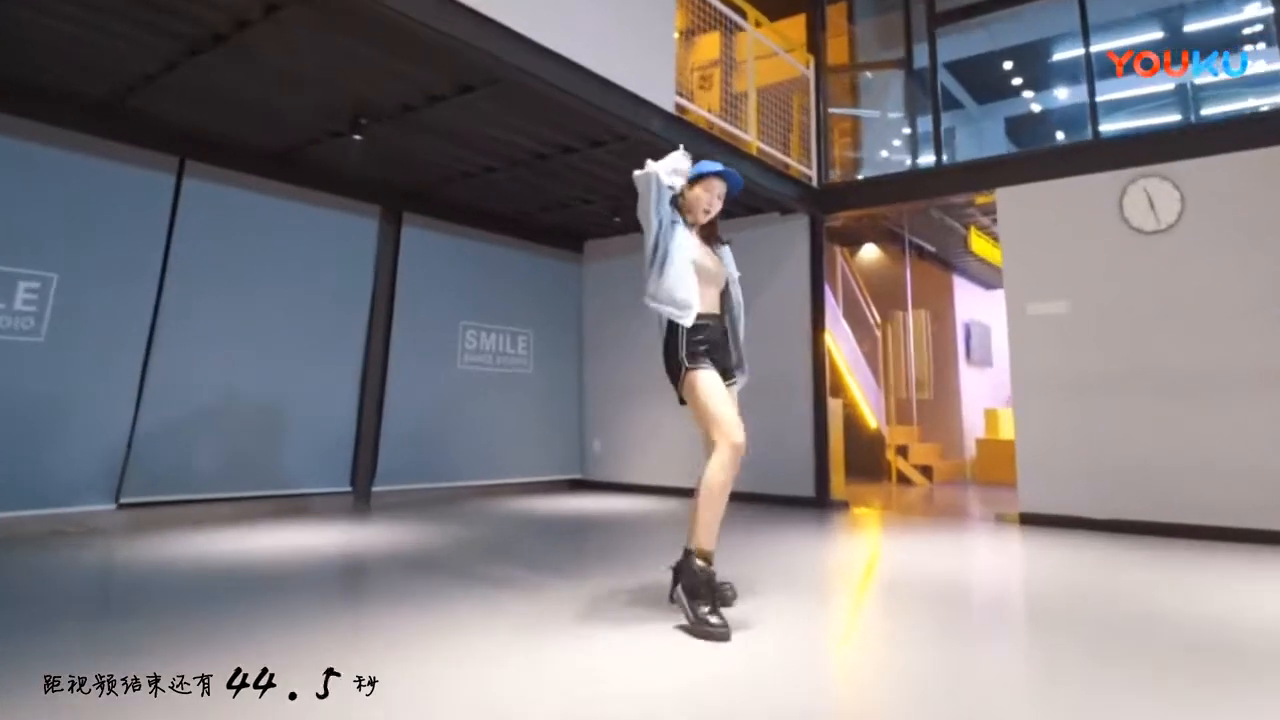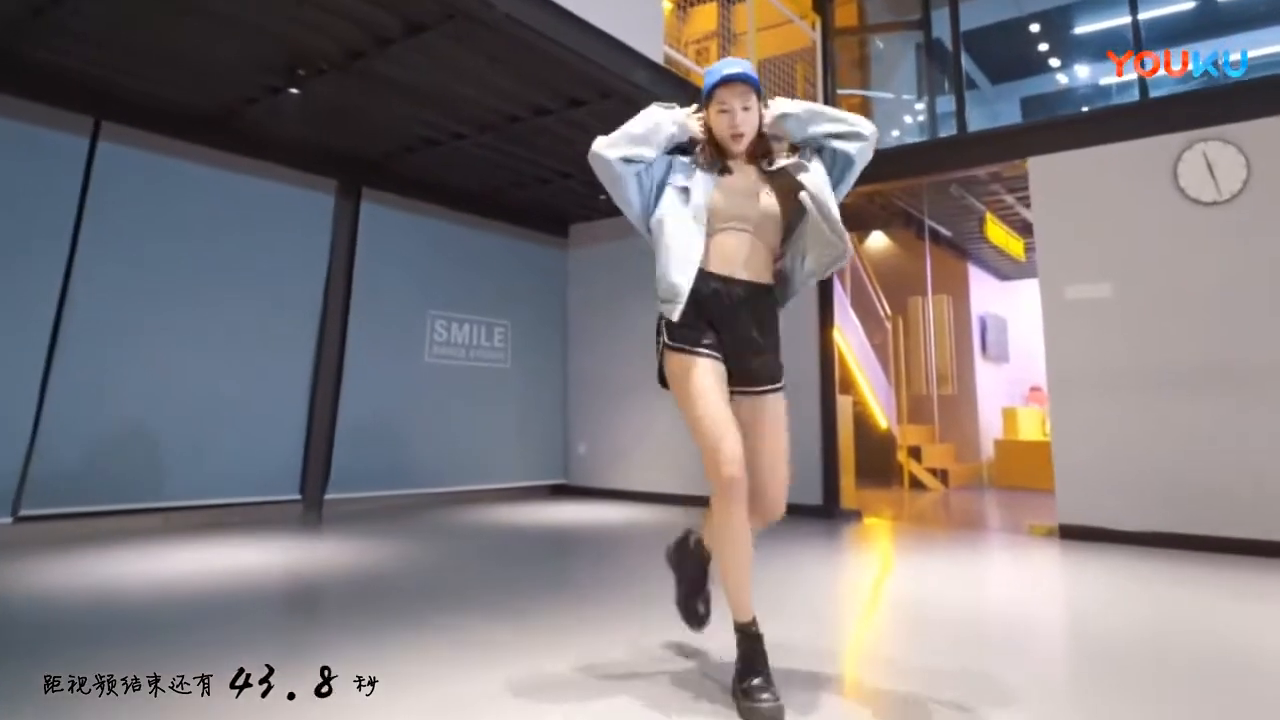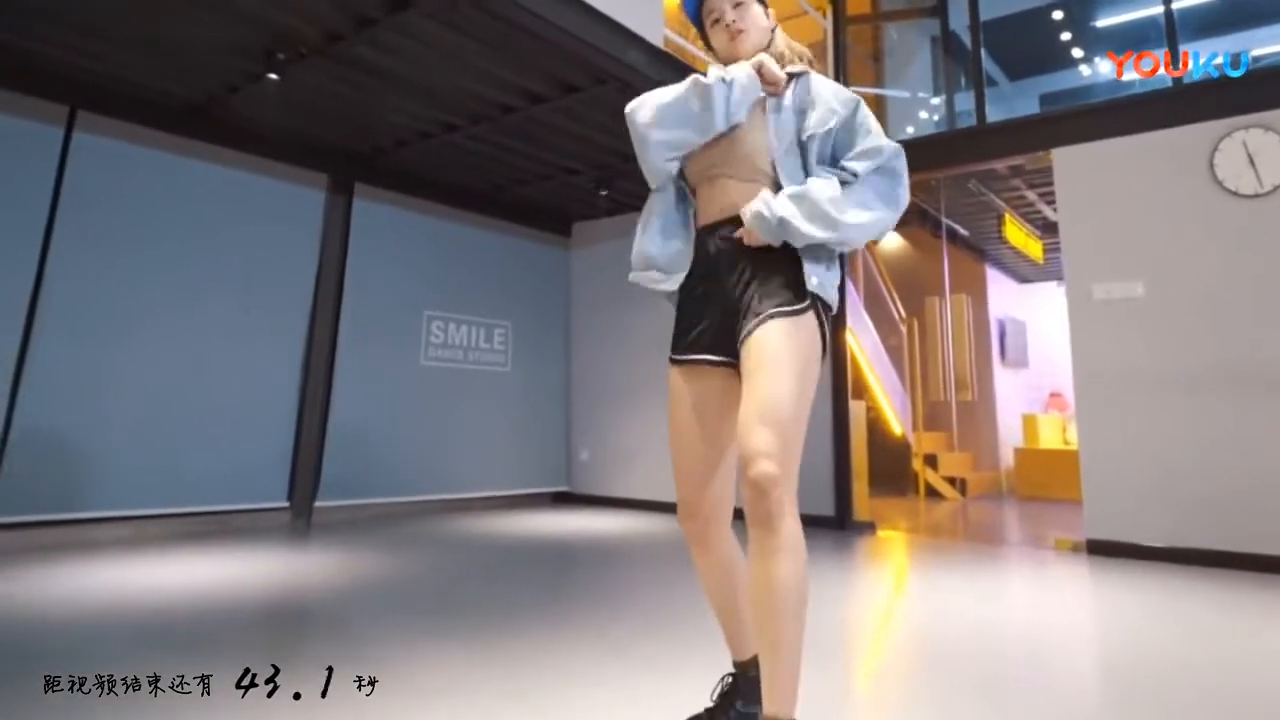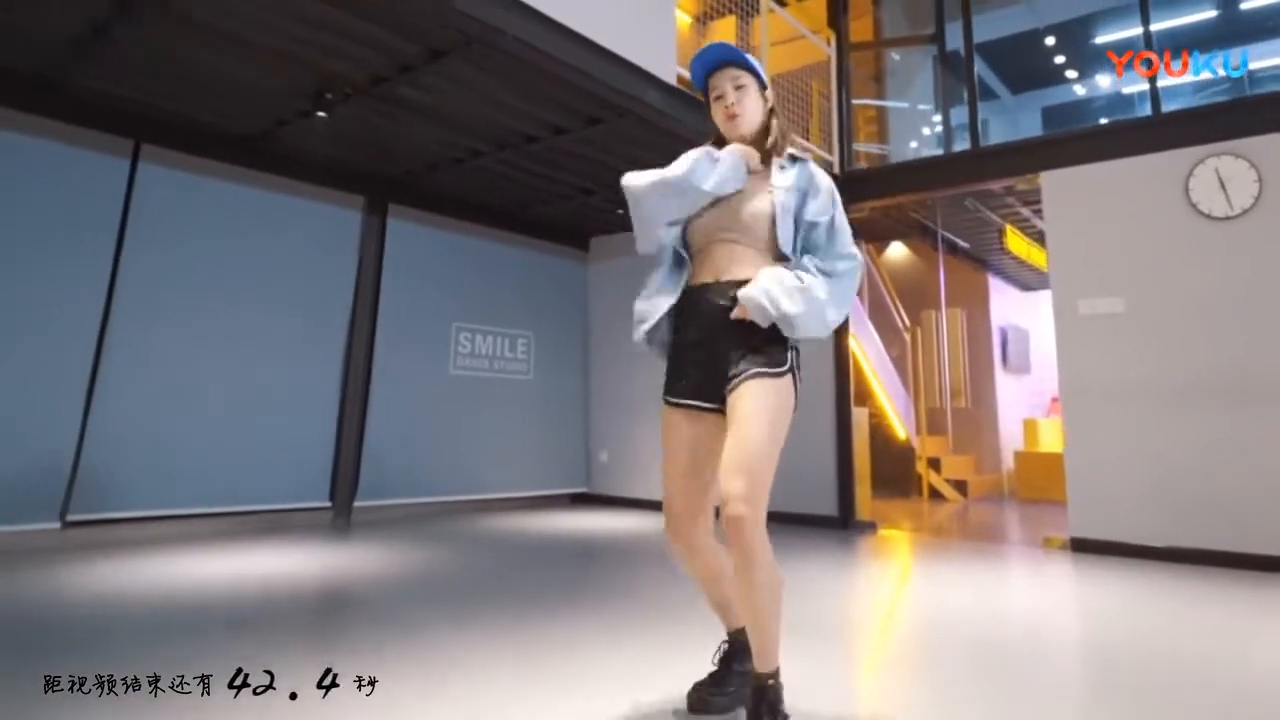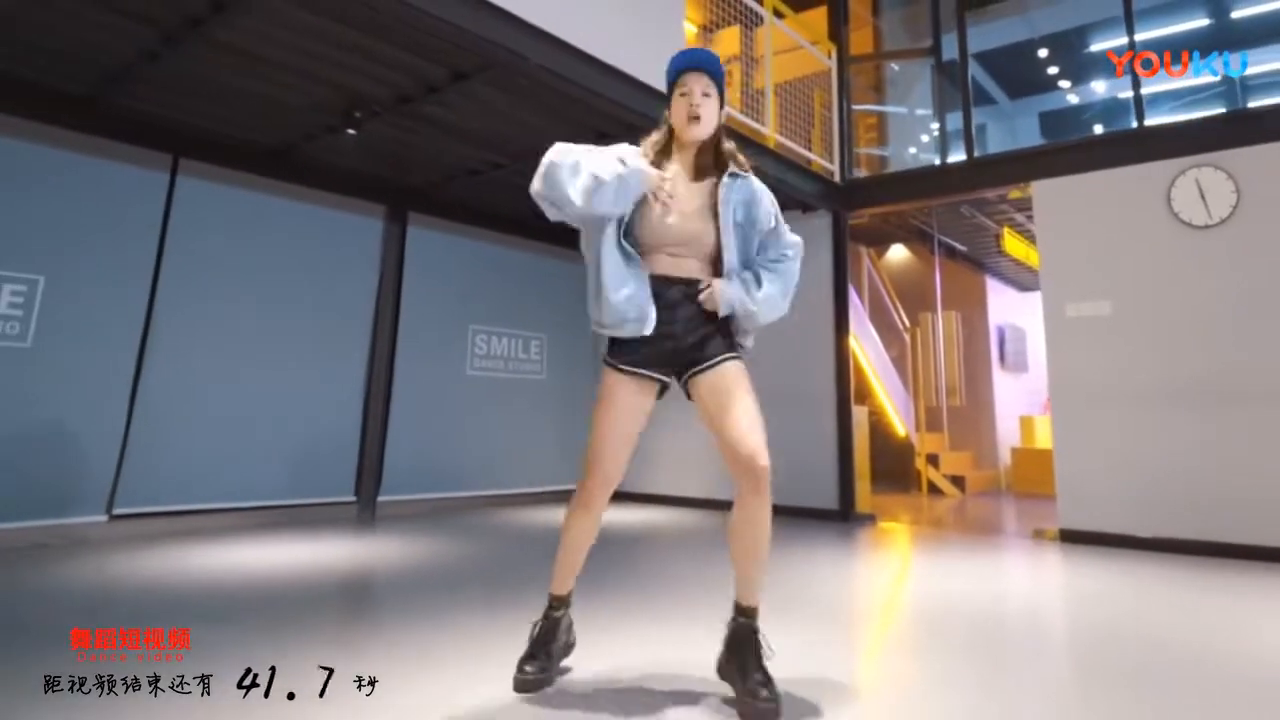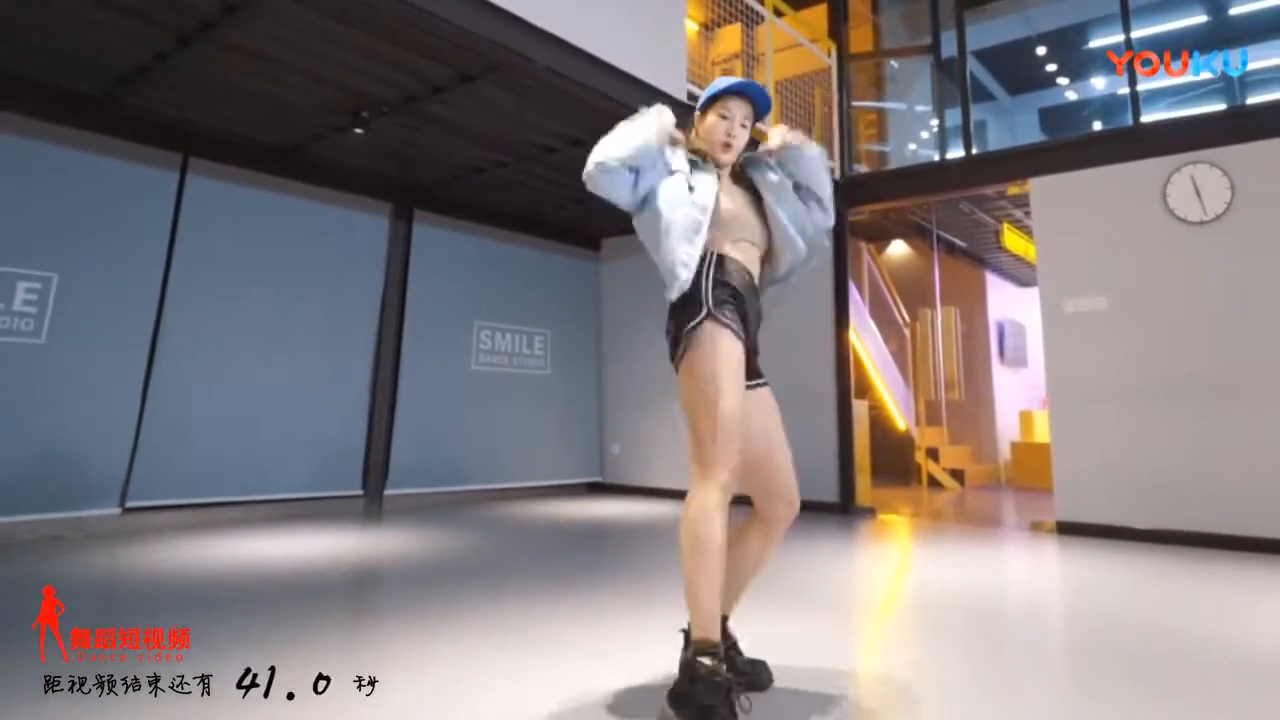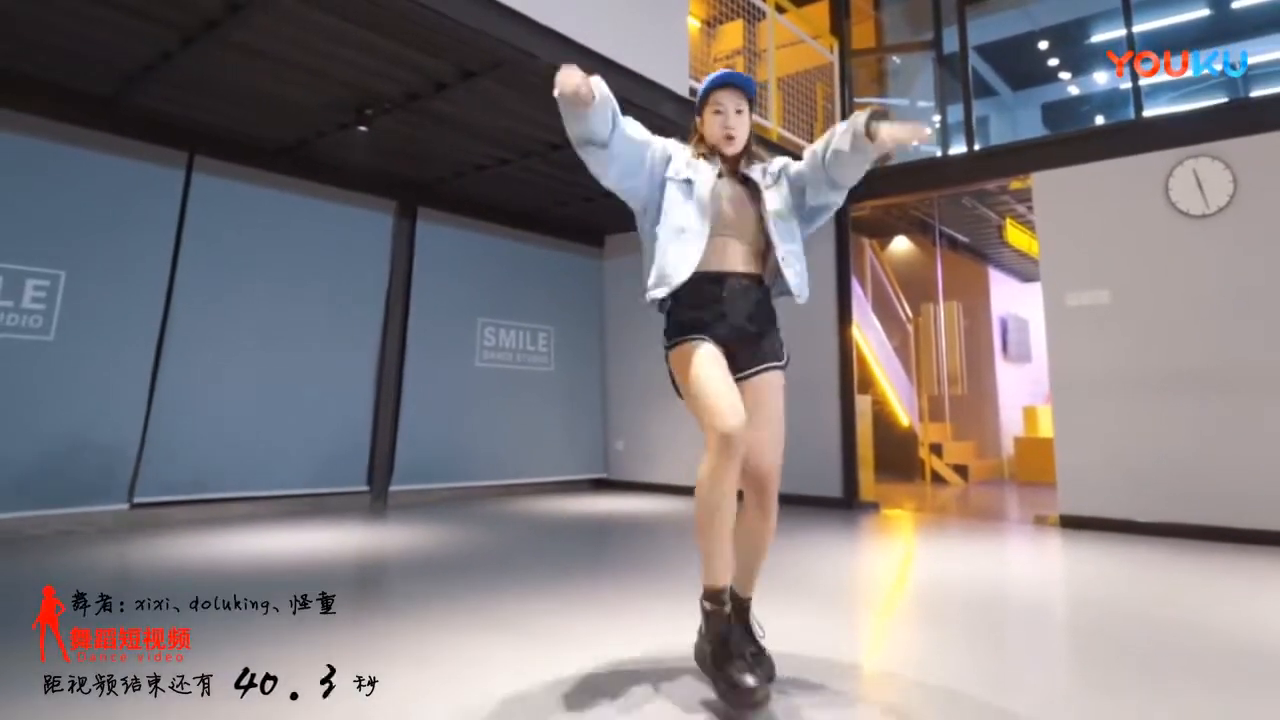
dt=0.7s
person 1, frame 1
left shoulder: (719, 248)
right shoulder: (669, 228)
right elbow: (651, 181)
left wrist: (735, 362)
right wrist: (677, 166)
left hip: (720, 347)
right hip: (689, 342)
left knee: (730, 451)
right knee: (731, 441)
left ankle: (691, 565)
right ankle: (696, 573)
person 1, frame 2
left shoulder: (791, 172)
right shoulder: (685, 174)
left elbow: (857, 135)
right elbow: (610, 155)
left wrist: (786, 116)
right wrist: (670, 124)
left hip: (758, 330)
right hip: (696, 320)
left knee: (768, 504)
right knee: (731, 475)
left ankle: (694, 549)
right ankle: (750, 649)
person 1, frame 3
left shoulder: (817, 96)
right shoulder: (705, 105)
left elbow: (881, 184)
right elbow: (647, 128)
left wrist: (782, 215)
right wrist: (736, 88)
left hip: (779, 275)
right hip: (701, 289)
left knee: (767, 479)
right knee: (699, 511)
person 1, frame 4
left shoulder: (801, 179)
right shoulder: (698, 171)
left elbow: (839, 273)
right elbow: (643, 204)
left wrist: (776, 295)
right wrist: (710, 166)
left hip: (762, 341)
right hip: (690, 344)
left knee: (741, 511)
right knee: (684, 529)
right ankle: (738, 641)
person 1, frame 5
left shoulder: (741, 187)
right shoulder: (632, 164)
left elbow: (782, 257)
right elbow: (554, 184)
left wrist: (739, 294)
right wrist: (629, 179)
left hip: (708, 332)
right hip: (640, 327)
left knee: (755, 468)
right knee: (597, 483)
left ankle: (744, 639)
right ankle: (555, 622)
person 1, frame 6
left shoulder: (760, 189)
right shoulder: (672, 170)
left elbow: (818, 213)
right elbow: (606, 170)
left wrist: (789, 151)
right wrist: (652, 127)
left hip: (741, 334)
right hip: (703, 306)
left knee: (780, 501)
right knee: (717, 473)
left ankle: (714, 635)
right ankle: (702, 662)
person 1, frame 7
left shoulder: (776, 177)
right shoulder: (674, 165)
left elbow: (826, 172)
right elbow: (607, 140)
left wrist: (867, 134)
right wrist: (584, 97)
left hip: (758, 323)
right hip: (700, 315)
left knee: (765, 476)
right knee: (726, 431)
left ankle: (738, 619)
right ankle: (717, 621)
